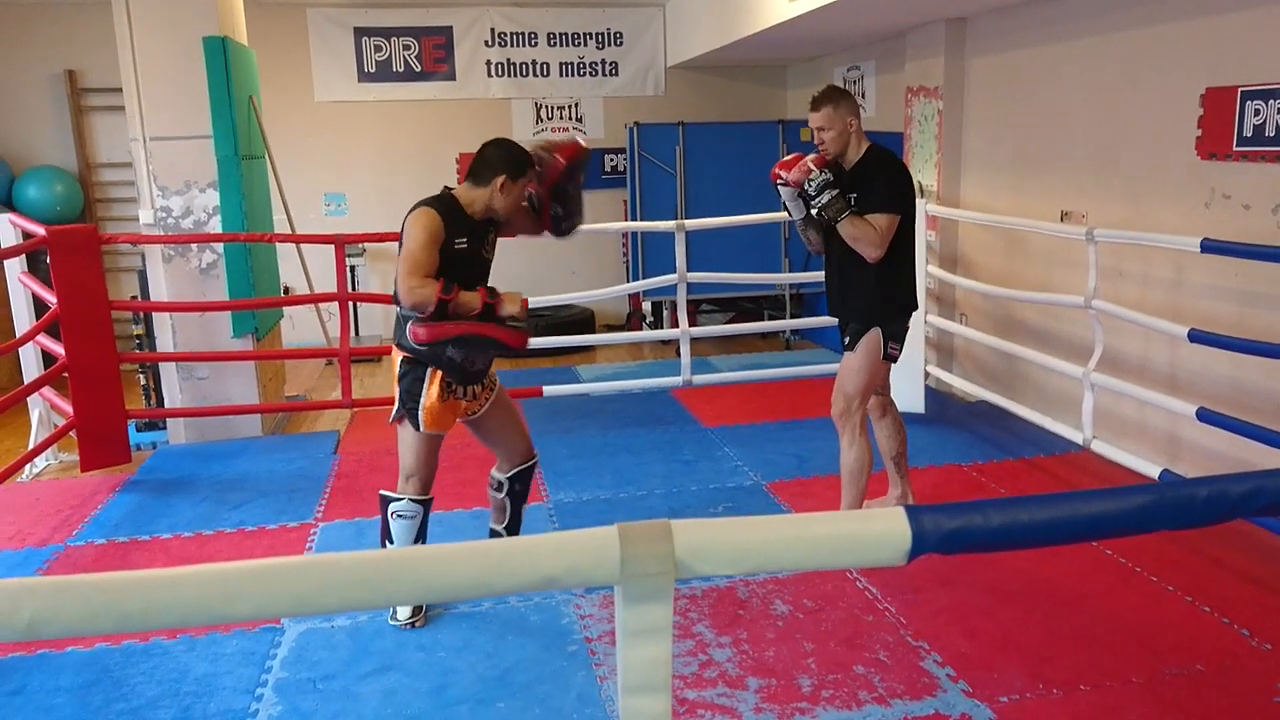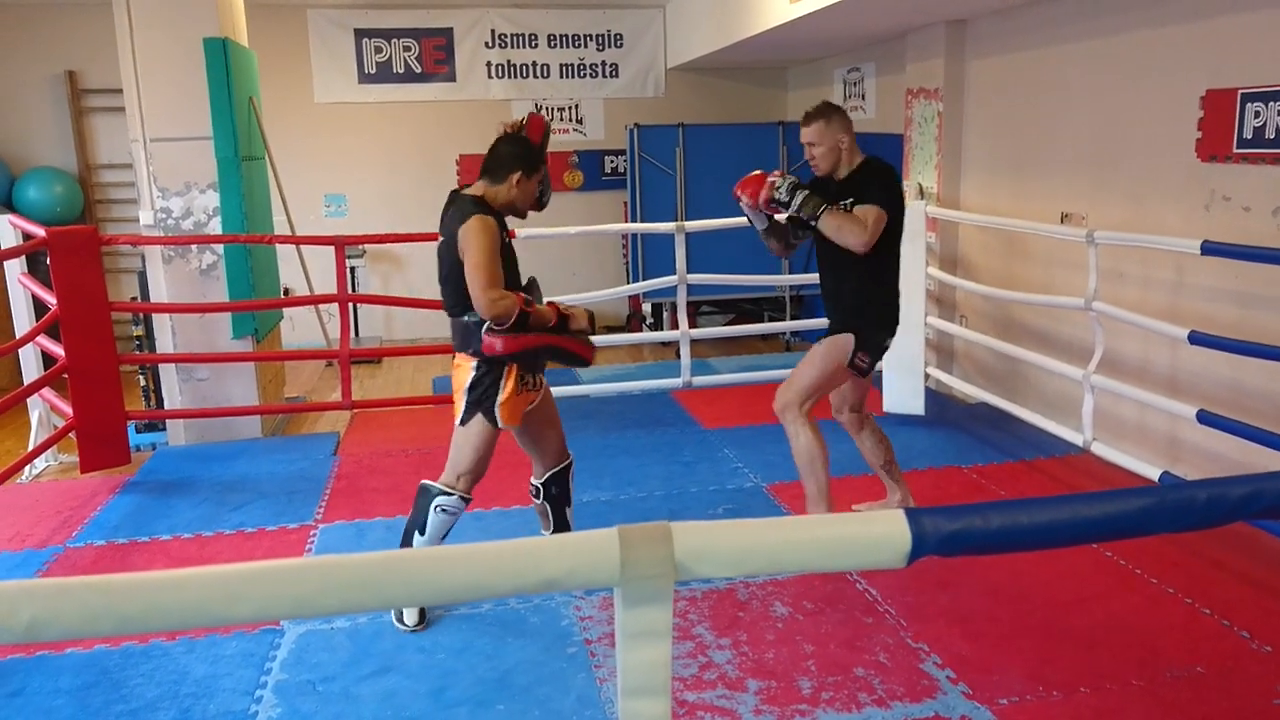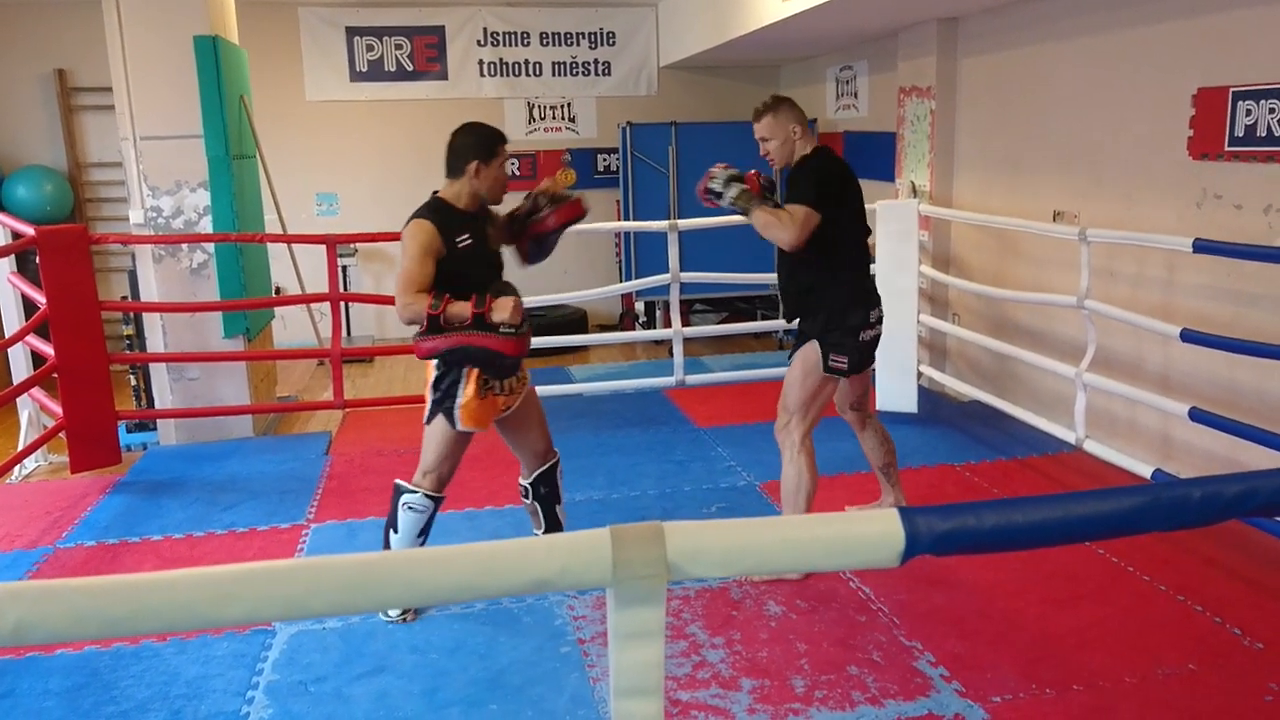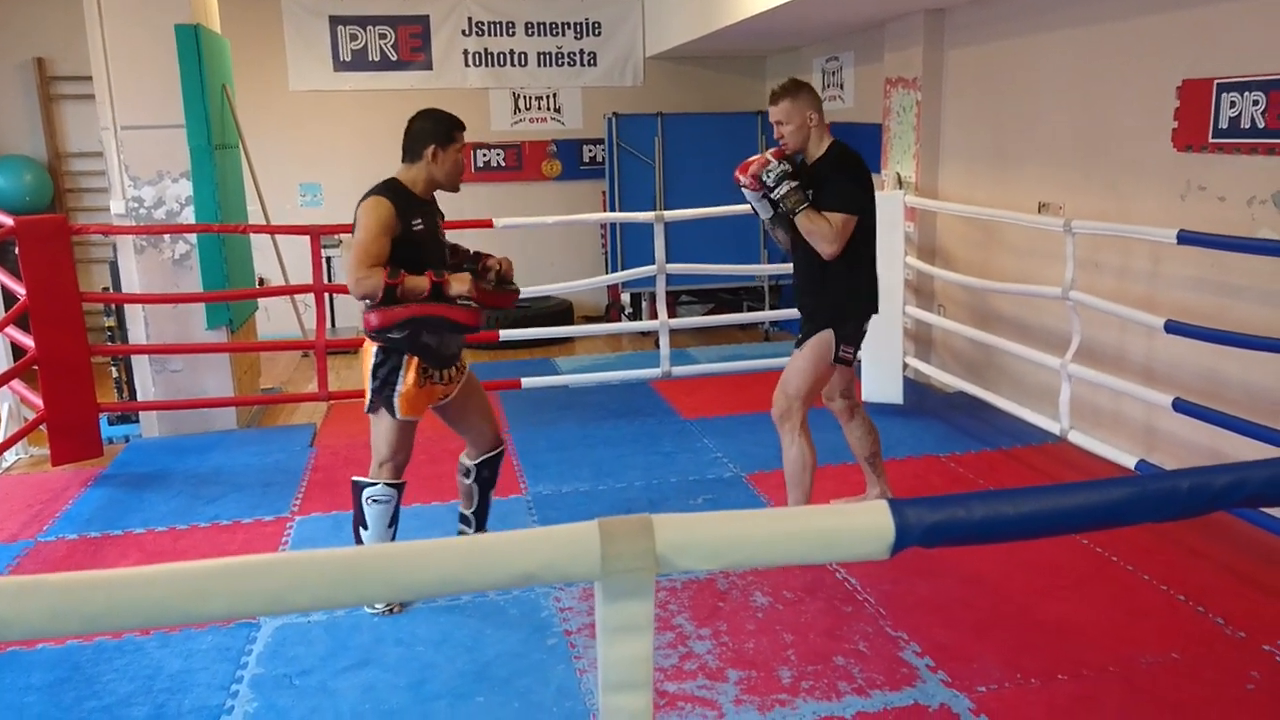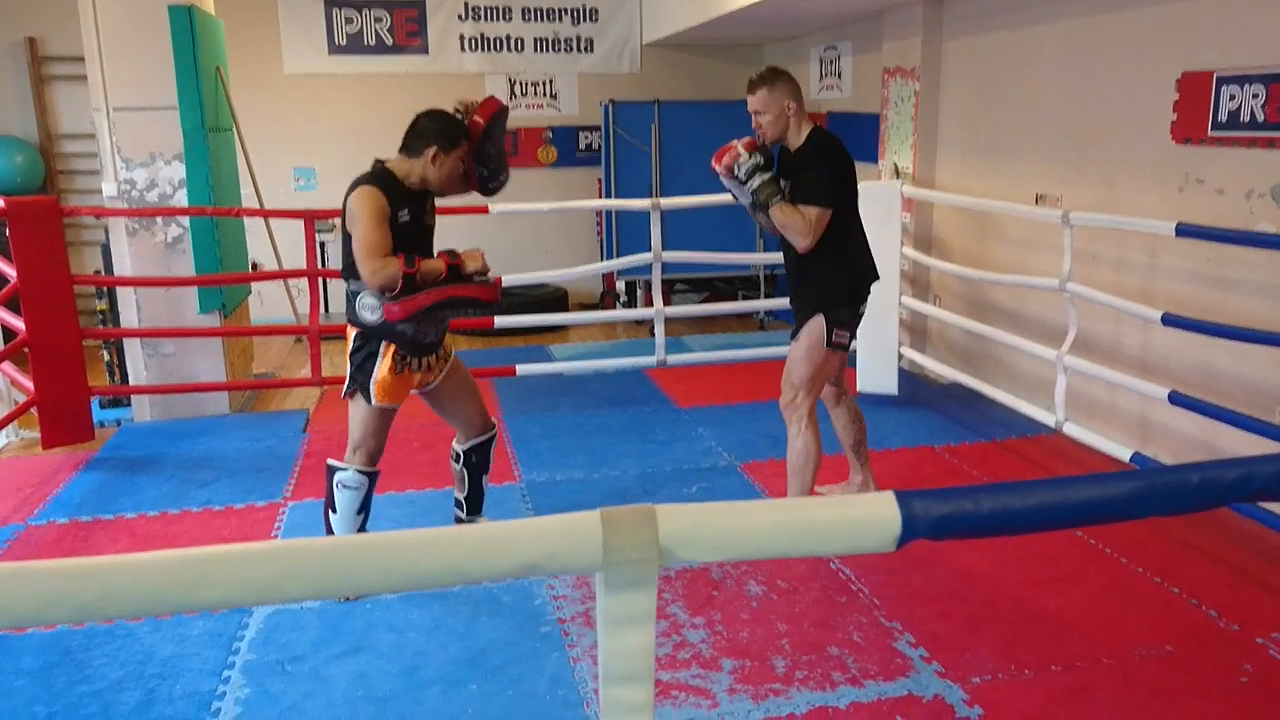
dt=0.4s
person 1, frame 1
left shoulder: (492, 219)
right shoulder: (430, 217)
left elbow: (555, 221)
right elbow: (413, 291)
left wrist: (562, 174)
right wrist: (494, 304)
left hip: (473, 369)
right hip: (426, 370)
left knee: (519, 459)
right knee: (415, 485)
person 1, frame 2
left shoulder: (475, 203)
right shoulder: (478, 223)
left elbow: (534, 201)
right elbow: (493, 305)
left wrist: (525, 148)
right wrist: (560, 318)
left hip: (515, 365)
right hip: (489, 369)
left knee: (555, 461)
right knee: (459, 480)
person 1, frame 3
left shoulder: (480, 215)
right shoulder: (427, 227)
left elbow: (509, 232)
right elbow: (408, 304)
left wrist: (535, 209)
right wrist: (485, 310)
left hip: (504, 366)
right hip: (461, 372)
left knee: (542, 460)
right knee: (431, 480)
person 1, frame 4
left shoulder: (426, 204)
right shoulder: (381, 206)
right elbow: (361, 279)
left wrist: (479, 262)
right wrist: (443, 284)
left hip: (442, 353)
right hip: (399, 360)
left knee: (488, 443)
right knee: (388, 468)
left ankle: (470, 537)
person 1, frame 5
left shoulder: (422, 185)
right shoulder: (370, 195)
left elbow: (487, 177)
right elbow: (379, 273)
left wrist: (484, 131)
right wrist: (454, 264)
left hip: (427, 341)
right hip: (380, 347)
left knee: (478, 428)
right knee: (363, 456)
left ankle: (471, 525)
person 2, frame 1
left shoulder: (886, 171)
right shoulder: (835, 171)
left elbow: (873, 246)
right elbow: (820, 244)
left wrist: (829, 198)
right wrist: (798, 204)
left hip: (880, 308)
right hip: (855, 305)
left knee: (846, 411)
right knee: (876, 401)
right ankle: (900, 495)
person 2, frame 2
left shoulder: (878, 178)
right shoulder: (822, 187)
left elbow: (859, 237)
right elbow: (784, 246)
left wrist: (803, 202)
right wrist: (762, 219)
left hip: (866, 319)
right hip: (850, 318)
left knee: (789, 405)
right knee: (850, 413)
right ankle: (899, 497)
person 2, frame 3
left shoulder: (816, 171)
right shoulder: (824, 172)
left elbow: (788, 235)
right elbow: (796, 240)
left wrist: (737, 195)
right wrist: (759, 204)
left hip: (833, 319)
right hip: (853, 314)
left knee: (791, 429)
right knee: (855, 413)
right ankle: (894, 500)
person 2, frame 4
left shoulder: (844, 167)
right shoulder: (806, 169)
left elbow: (830, 243)
right elbow: (793, 242)
left wrist: (788, 192)
right wrist: (765, 205)
left hip: (840, 309)
right hip: (824, 307)
left knee: (787, 411)
right knee: (842, 403)
right ankle: (879, 492)
person 2, frame 5
left shoulder: (823, 155)
right shoulder: (791, 155)
left elbow: (804, 236)
right elbow: (781, 226)
left wrist: (762, 182)
right wrist: (746, 191)
left hip: (834, 293)
right hip: (820, 291)
left knee: (795, 401)
right knee: (831, 389)
right ankle: (861, 480)
